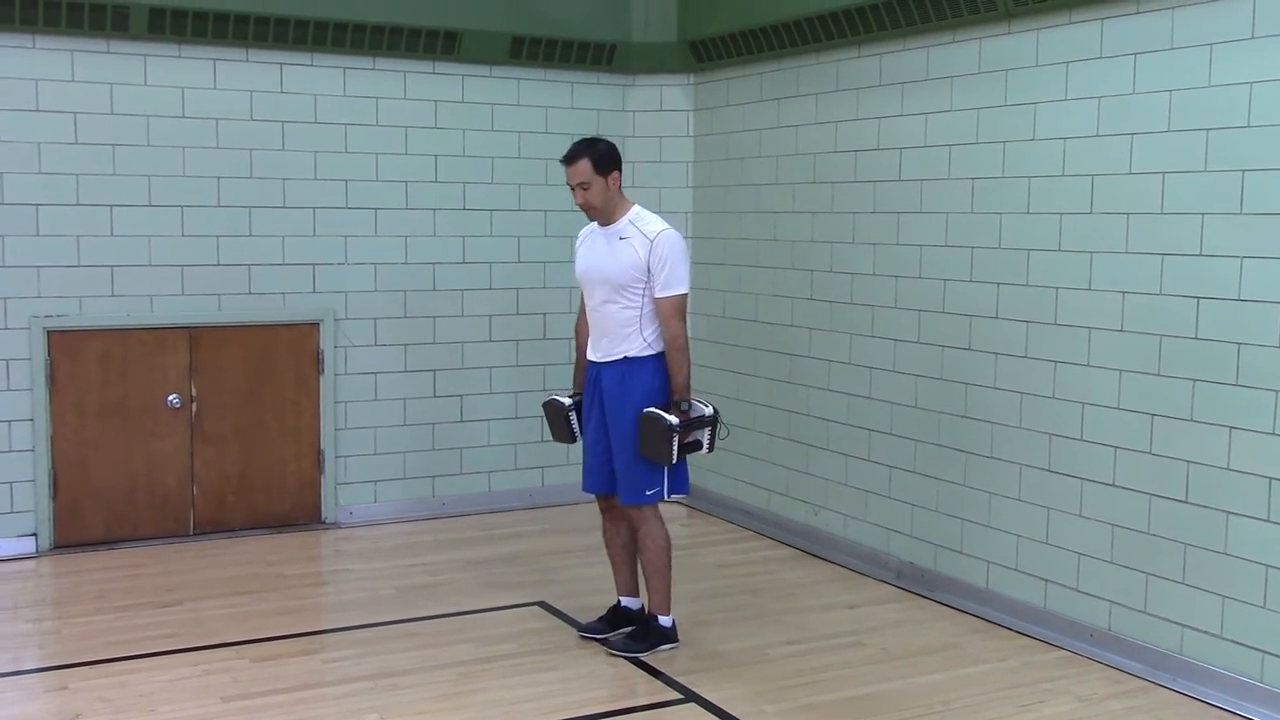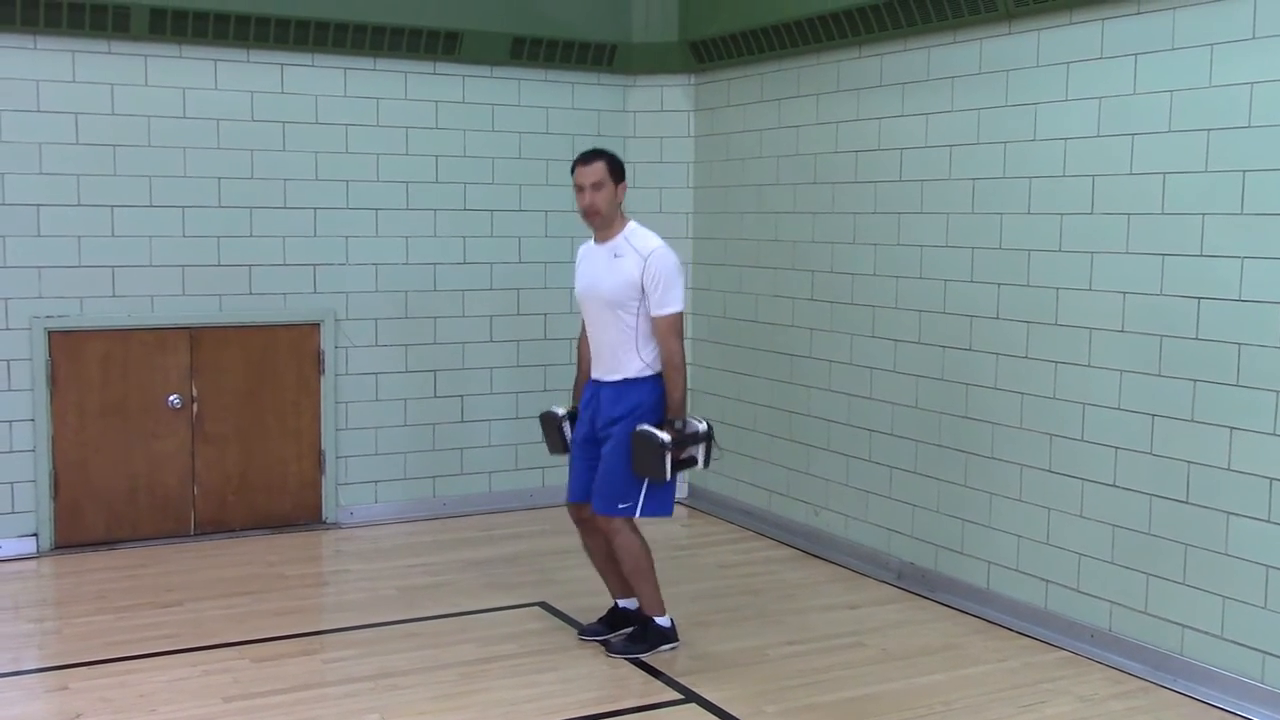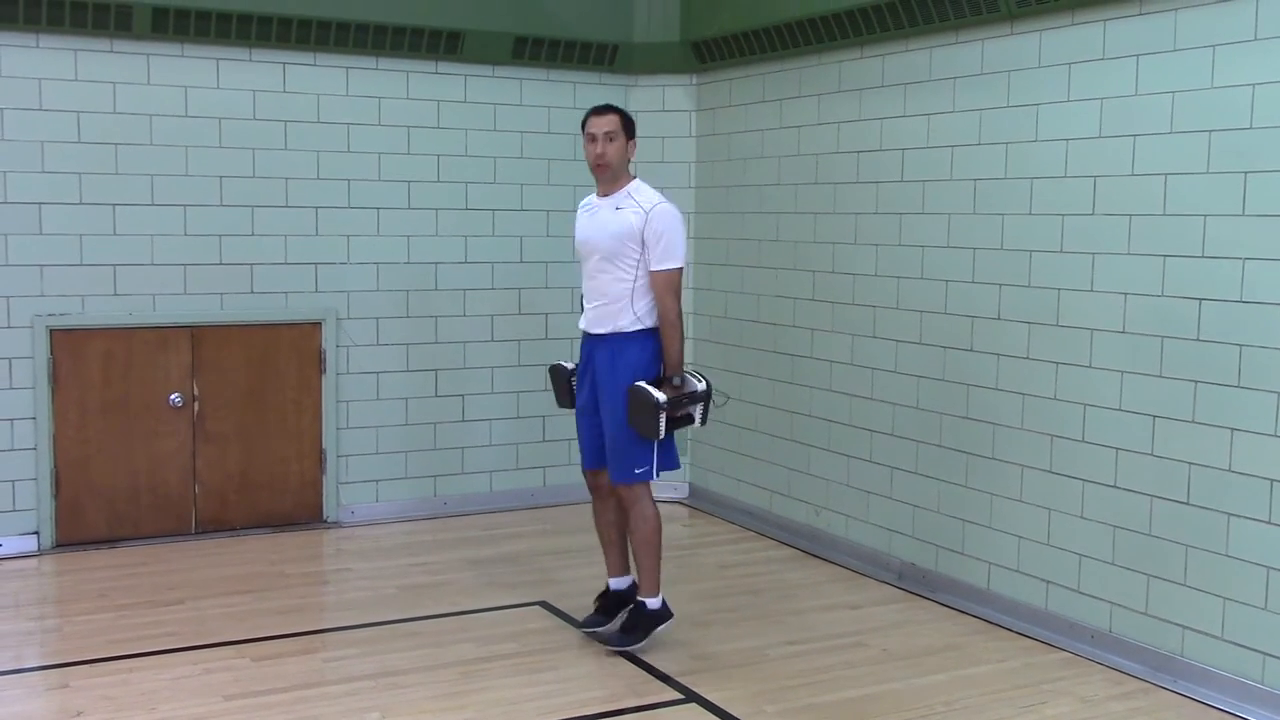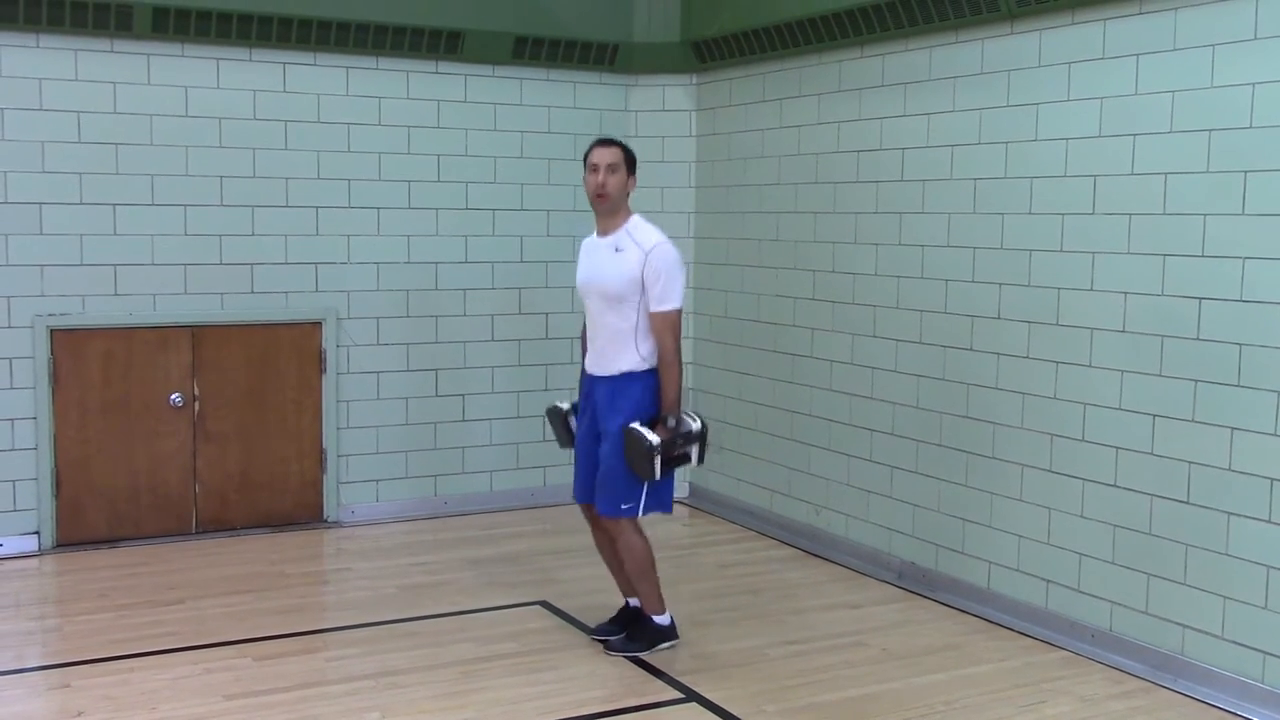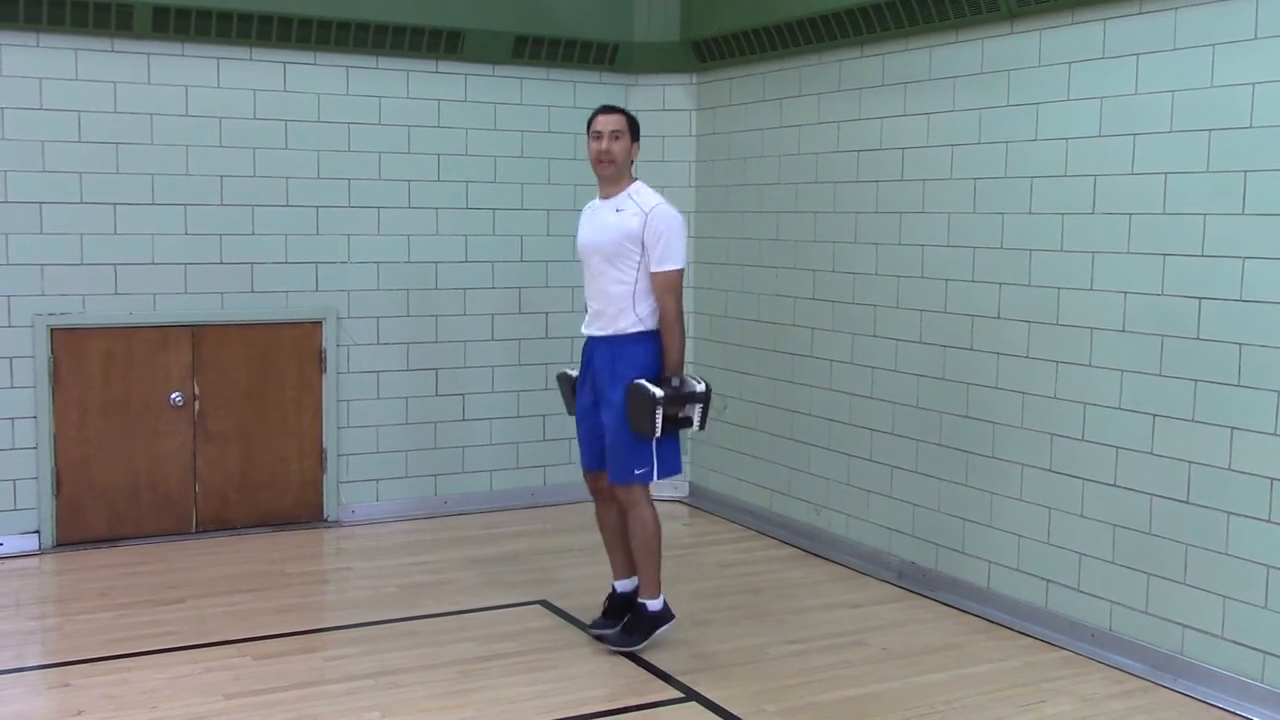
dt=0.2s
person 1, frame 1
left shoulder: (658, 238)
right shoulder: (586, 238)
left elbow: (674, 328)
left wrist: (681, 403)
right wrist: (579, 385)
left hip: (641, 379)
right hip: (601, 379)
left knee: (640, 506)
right knee: (609, 502)
left ankle: (661, 622)
right ankle: (628, 605)
person 1, frame 2
left shoulder: (652, 255)
right shoulder: (586, 254)
left elbow: (671, 346)
left wrist: (676, 422)
right wrist: (578, 400)
left hip: (638, 398)
right hip: (599, 395)
left knee: (612, 518)
right knee: (583, 512)
left ankle: (658, 622)
right ankle: (626, 606)
person 1, frame 3
left shoulder: (653, 211)
right shoulder: (586, 209)
left elbow: (668, 302)
left wrist: (673, 379)
left hip: (633, 352)
right hip: (594, 351)
left knee: (631, 484)
right knee: (598, 479)
left ankle: (650, 603)
right ankle: (618, 588)
person 1, frame 4
left shoulder: (653, 249)
right shoulder: (589, 246)
left elbow: (667, 342)
left wrist: (670, 419)
left hip: (633, 391)
right hip: (595, 388)
left knee: (618, 517)
right knee: (594, 510)
left ankle: (658, 620)
right ankle: (634, 607)
person 1, frame 5
left shoulder: (654, 211)
right shoulder: (590, 212)
left elbow: (669, 304)
left wrist: (671, 380)
left hip: (635, 356)
right hip: (595, 354)
left knee: (629, 488)
right knee: (600, 482)
left ankle: (652, 605)
right ankle: (624, 591)
